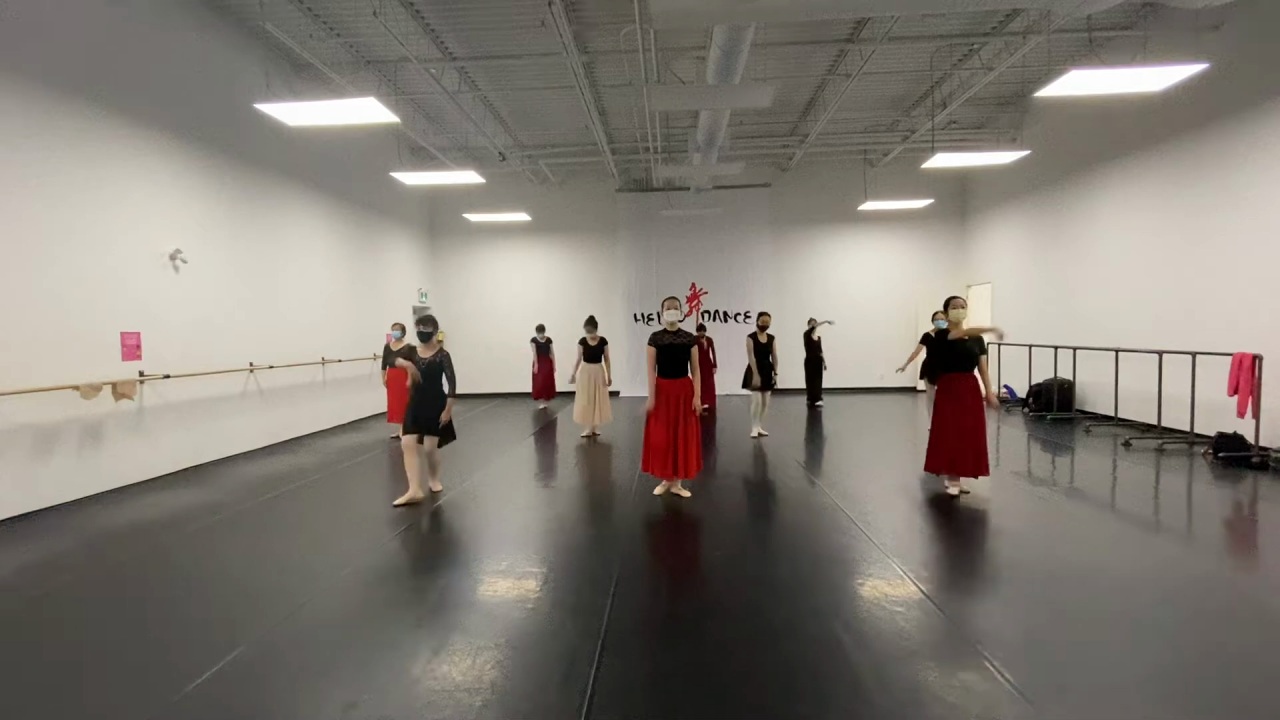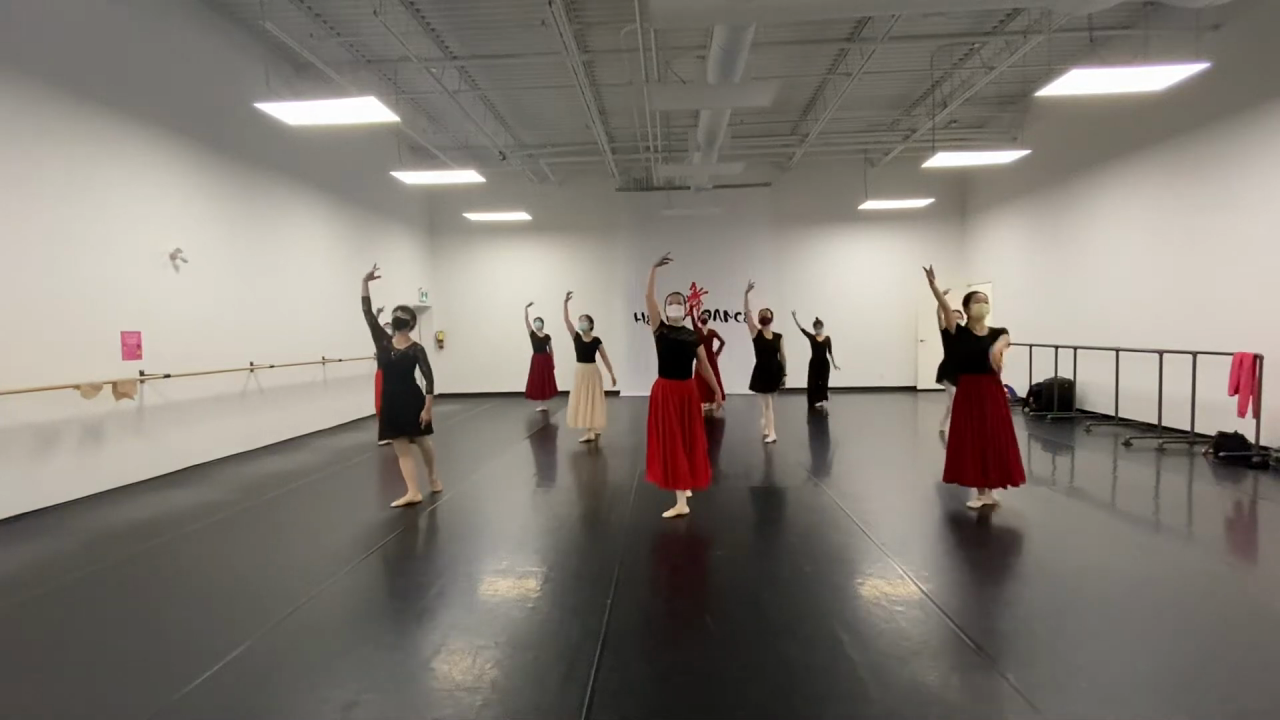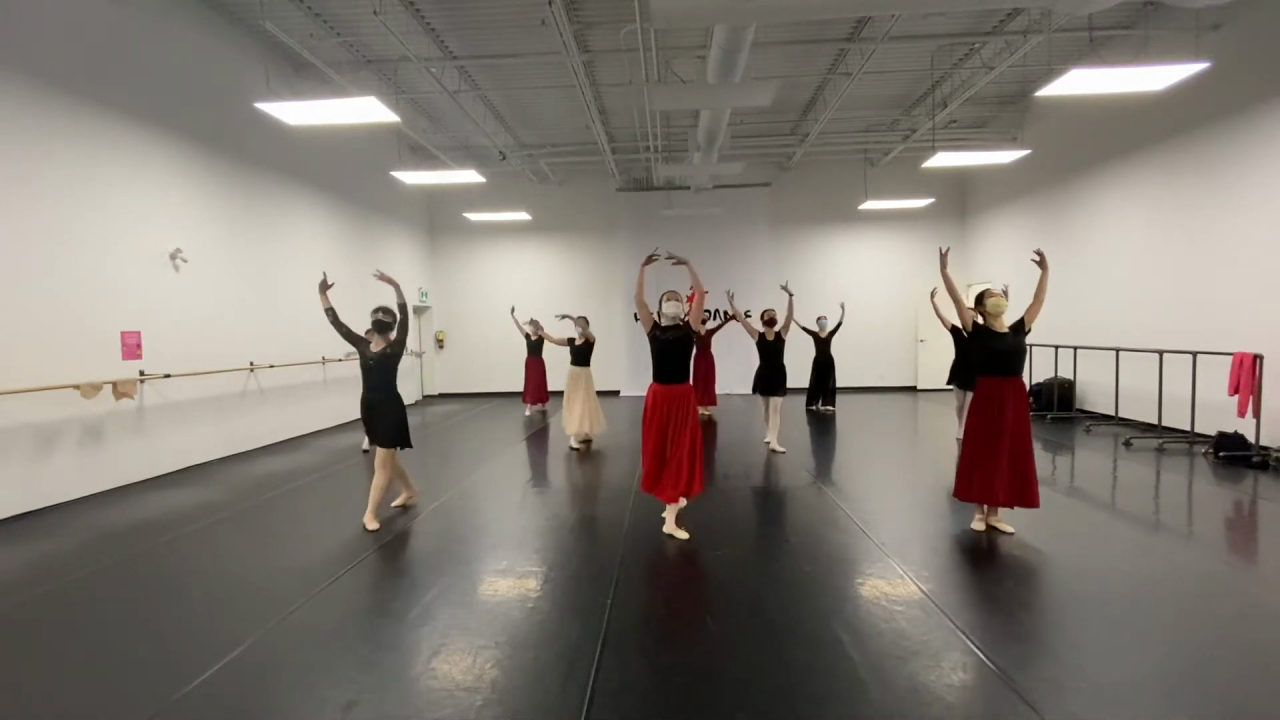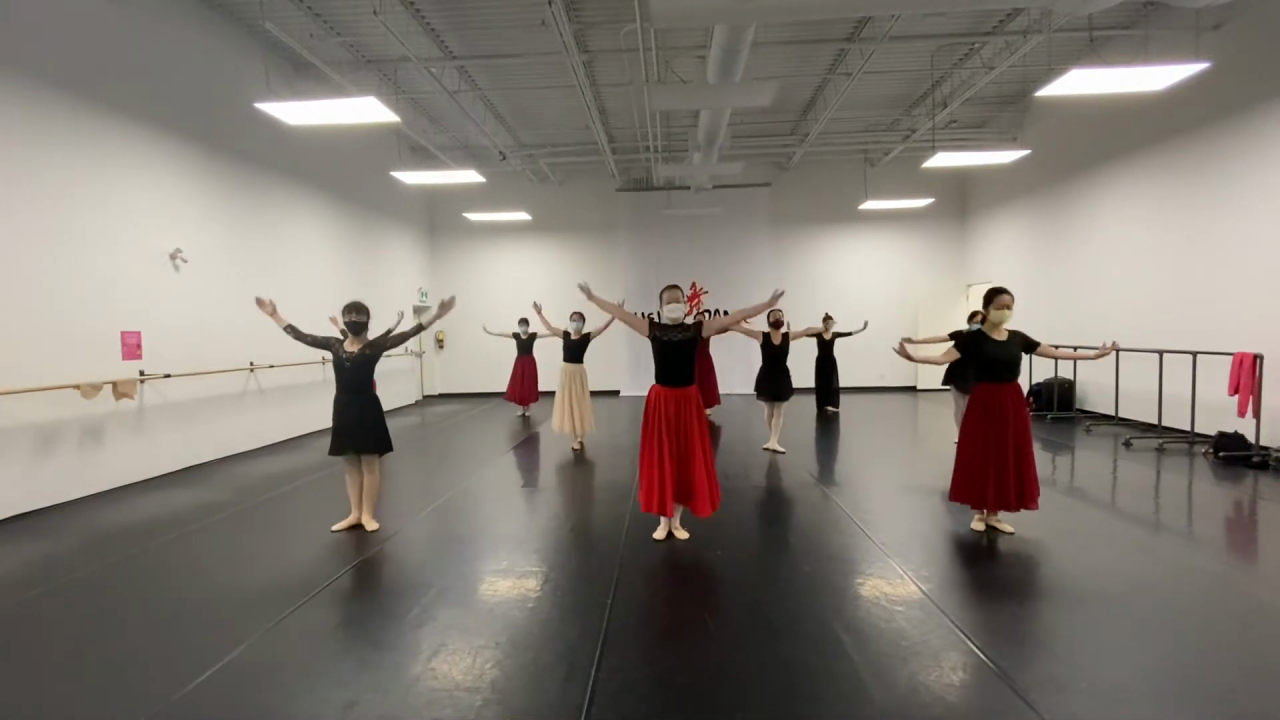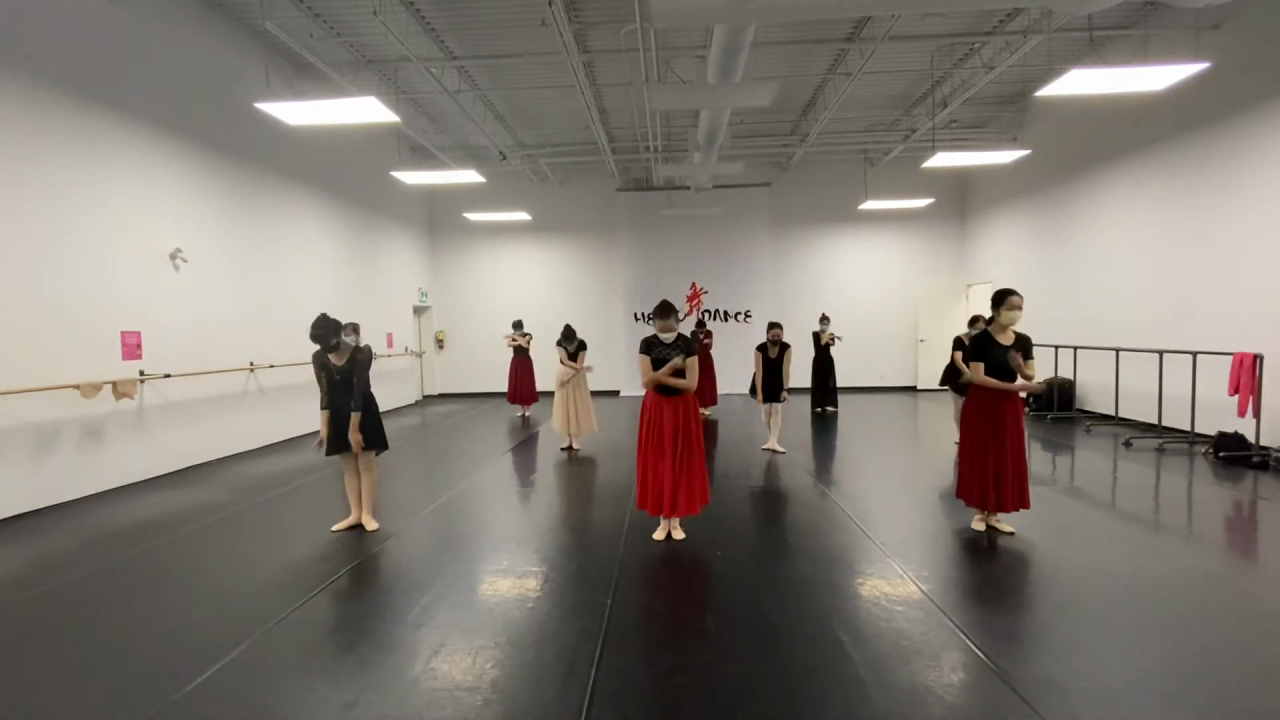
dt=1s
person 1, frame 1
left shoulder: (689, 338)
right shoulder: (655, 338)
left elbow: (695, 369)
right elbow: (651, 369)
left wrist: (697, 395)
right wrist: (651, 396)
left hip: (684, 390)
right hip: (662, 389)
left knee: (683, 438)
right knee: (660, 438)
left ankle: (677, 483)
right ankle: (665, 480)
person 1, frame 2
left shoulder: (693, 336)
right shoulder: (659, 329)
left elbow: (704, 366)
right elbow: (649, 298)
left wrist: (717, 391)
right wrist: (654, 269)
left hip: (687, 391)
right hip: (664, 390)
left knee: (688, 441)
right knee: (669, 443)
left ankle: (685, 485)
right ankle: (681, 500)
person 1, frame 3
left shoulder: (690, 329)
right shoulder: (653, 329)
left elbow: (700, 295)
right elbow: (638, 299)
left wrist: (688, 266)
right wrist: (643, 267)
left hip: (683, 395)
right hip: (658, 395)
left knee: (680, 453)
right knee: (659, 451)
left ankle: (670, 520)
right ankle: (675, 499)
person 1, frame 4
left shoulder: (696, 330)
right shoulder: (653, 330)
left elbow: (732, 319)
right elbow: (620, 313)
left wrist: (767, 305)
right wrist: (592, 298)
left hip: (687, 400)
right hip: (660, 400)
left knee: (687, 460)
right knee: (661, 460)
left ankle: (676, 520)
right ankle: (663, 520)
person 1, frame 5
left shoulder: (687, 345)
right shoulder: (647, 345)
left elbow: (692, 385)
right elbow: (646, 382)
left wrist: (663, 377)
right wrist: (667, 369)
left hip: (682, 407)
right hip: (656, 407)
left knee: (682, 464)
right knee: (657, 464)
left ankle: (676, 521)
right ankle: (663, 521)
person 2, frame 1
left shoulder: (977, 339)
right shoulder: (943, 336)
left elbow: (983, 367)
right elbow: (962, 332)
left wrist: (989, 391)
right wrist: (989, 329)
left hip: (971, 388)
right hip: (949, 388)
left knee: (969, 437)
right knee: (951, 435)
left ankle: (955, 477)
right ankle: (952, 480)
person 2, frame 2
left shoulder: (998, 333)
right shoulder: (959, 333)
left elbow: (1004, 340)
right elbow: (945, 308)
left wrist: (998, 348)
right wrist: (932, 284)
left hip: (993, 391)
right hip: (968, 392)
left knee: (997, 443)
right knee: (971, 442)
left ankle: (990, 488)
right ankle: (980, 491)
person 2, frame 3
left shoulder: (1018, 330)
right shoulder: (976, 333)
left elbow: (1038, 301)
right elbow: (958, 301)
left wrist: (1045, 271)
right wrist: (944, 270)
left hip: (1015, 398)
right hip: (987, 398)
left knee: (1010, 457)
right knee: (982, 456)
left ankle: (994, 514)
right ankle: (980, 513)
person 2, frame 4
left shoulder: (1018, 338)
right shoulder: (973, 339)
left elbow: (1053, 353)
right elbow: (945, 358)
left wrist: (1092, 355)
right wrist: (914, 357)
left hip: (1013, 402)
right hip: (984, 402)
left knee: (1009, 457)
right knee: (981, 457)
left ankle: (994, 514)
right ankle: (979, 513)
person 2, frame 5
left shoulder: (1023, 341)
right shoulder: (979, 341)
left elbow: (1030, 375)
right elbow: (978, 377)
left wrist: (1021, 368)
right wrist: (1016, 386)
left hip: (1009, 404)
right hip: (982, 404)
left knee: (1007, 460)
right knee: (981, 459)
left ankle: (994, 514)
right ankle: (980, 512)
person 3, frame 1
left shoulder: (442, 355)
left elbow: (451, 383)
right elbow: (395, 360)
left wrist: (448, 410)
right wrist: (406, 364)
left hip: (436, 404)
right hip: (416, 404)
left knee: (430, 448)
right knee: (407, 446)
left ankle: (434, 479)
right ankle: (414, 490)
person 3, frame 2
left shoulder: (416, 349)
right shoulder: (383, 341)
left elbow: (429, 378)
right elbow: (368, 313)
left wrist: (427, 407)
right wrist: (365, 283)
left hip: (411, 400)
right hip: (390, 401)
left knee: (423, 444)
right knee: (402, 450)
left ankle: (433, 477)
right ankle: (414, 492)
person 3, frame 3
left shoulder: (395, 348)
right shoulder: (363, 346)
left elbow: (404, 317)
right elbow: (336, 323)
left wrist: (396, 287)
right wrist: (323, 295)
left hip: (389, 406)
right hip: (369, 405)
left knee: (382, 463)
right knee: (387, 457)
left ankle: (370, 514)
right ankle: (409, 490)
person 3, frame 4
left shoulder: (375, 346)
right shoulder: (335, 345)
left elbow: (406, 335)
right elbow: (301, 336)
left wrist: (434, 317)
right wrist: (275, 316)
left hip: (367, 410)
right hip: (343, 410)
left knee: (369, 465)
right knee: (351, 465)
left ankle: (368, 515)
right ankle: (355, 514)
person 3, frame 5
left shoulder: (361, 354)
right shoulder: (319, 357)
left elbow: (359, 392)
right elbow: (324, 393)
left wrist: (354, 429)
right wrist: (324, 428)
left hip: (363, 412)
right hip: (337, 412)
left knee: (366, 465)
right knee: (348, 466)
left ankle: (367, 514)
right ankle: (355, 514)
